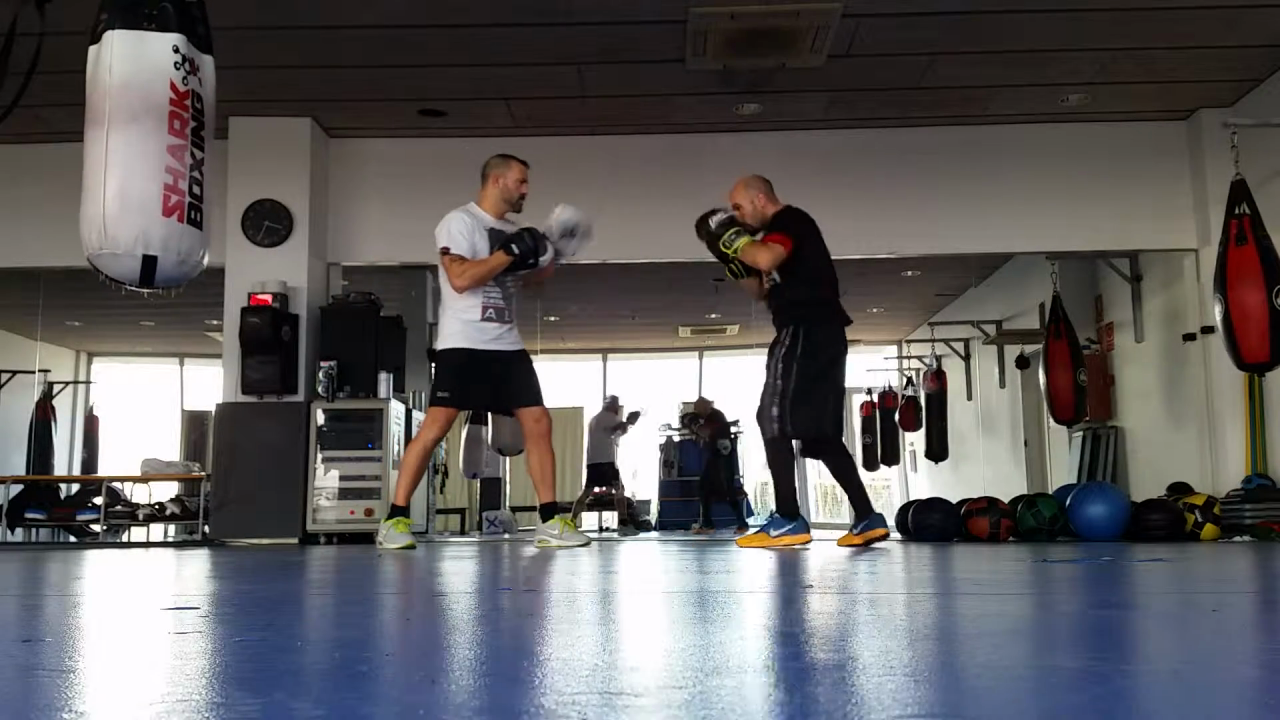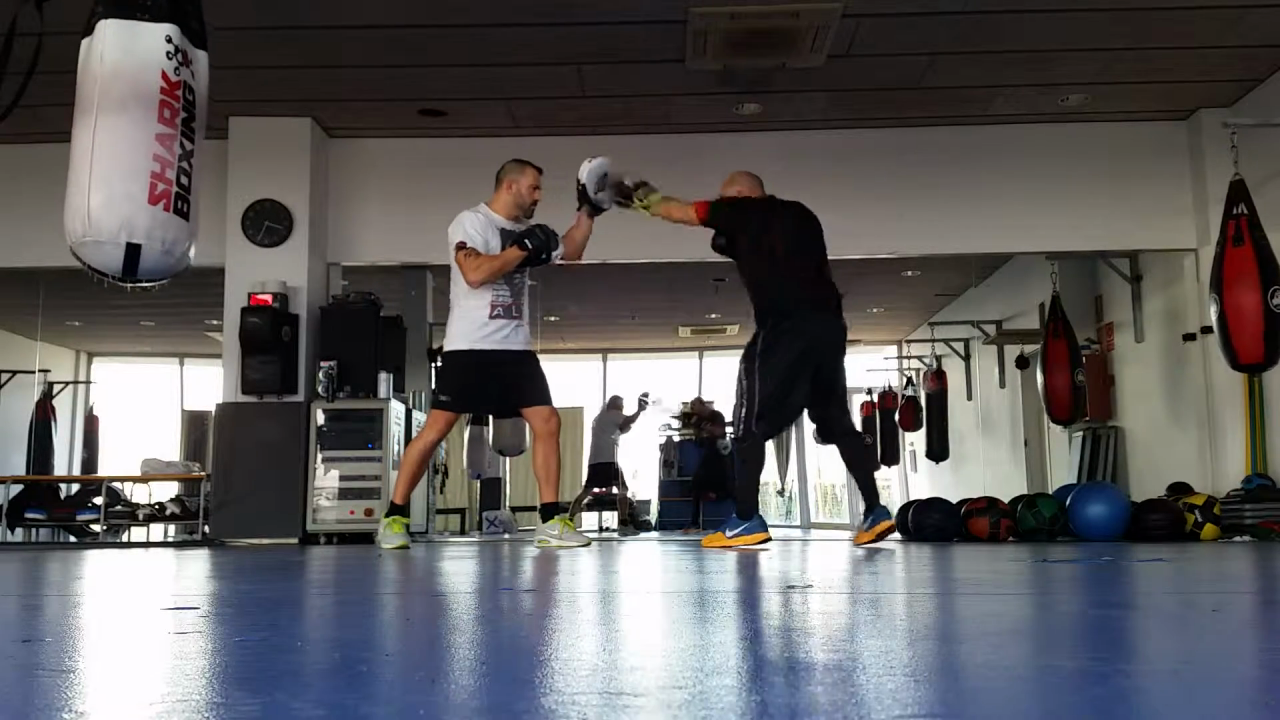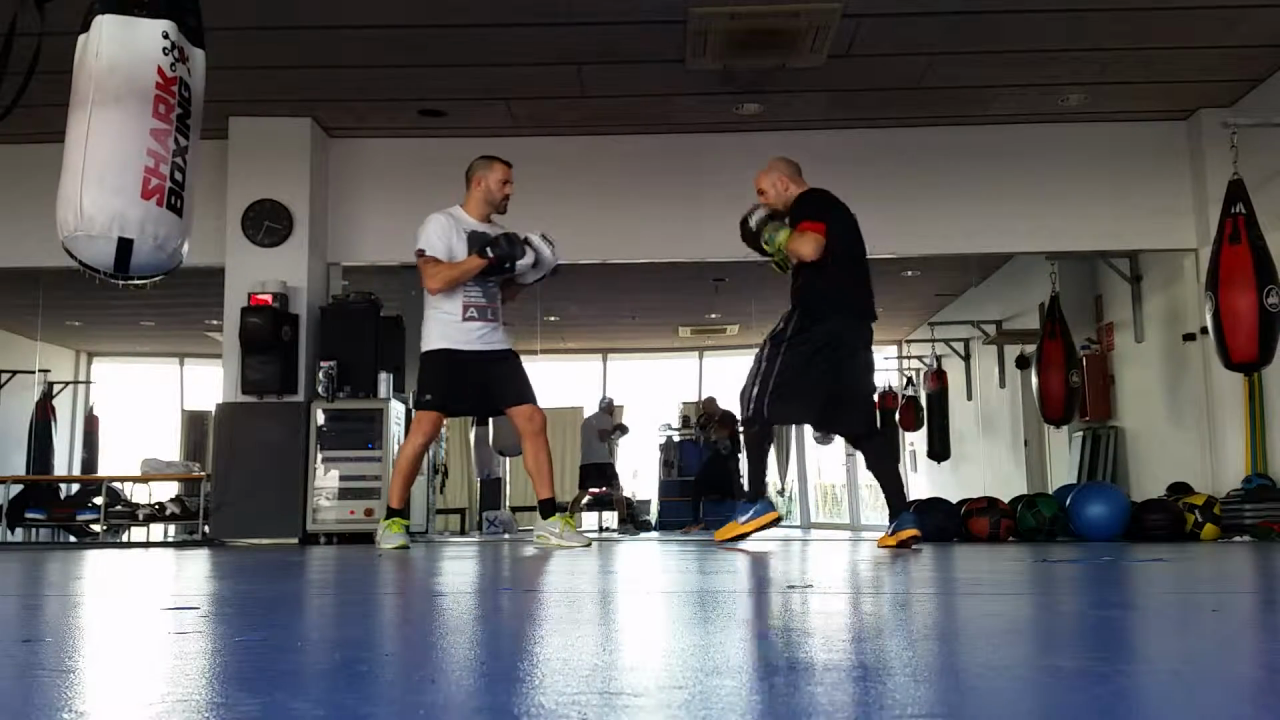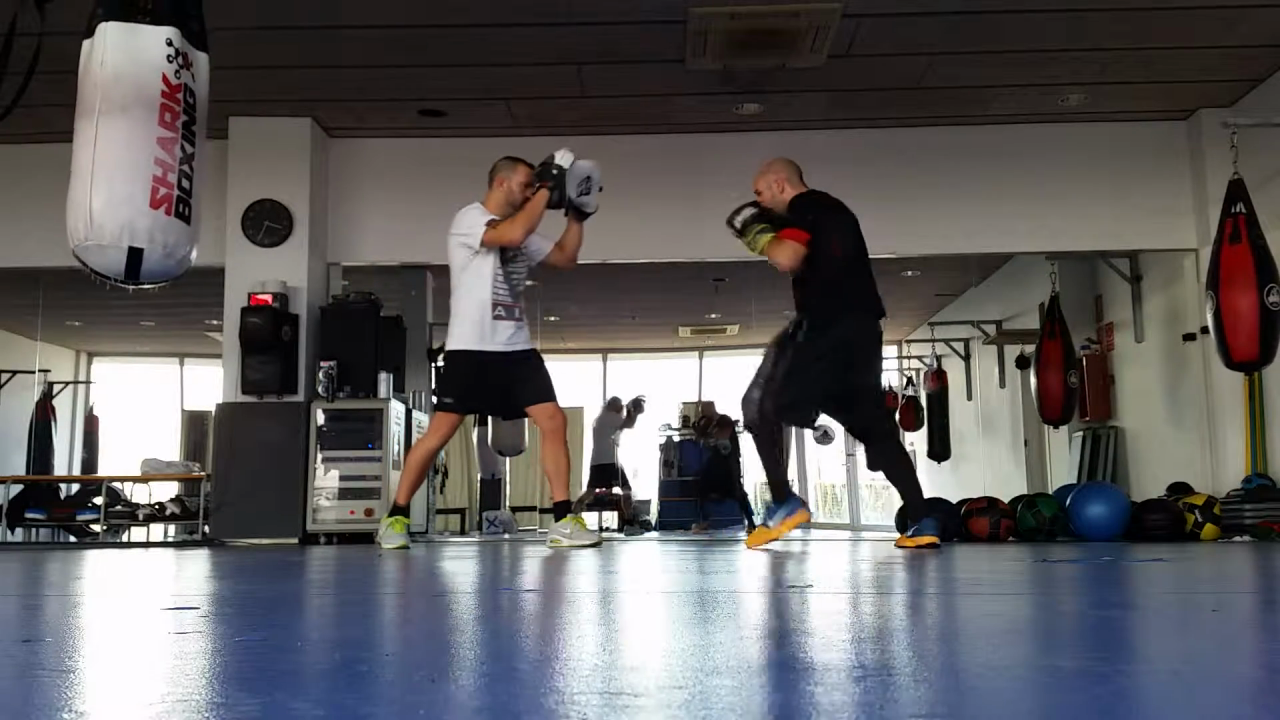
dt=0.4s
person 1, frame 1
left shoulder: (510, 231)
right shoulder: (459, 222)
left elbow: (535, 278)
right elbow: (460, 280)
left wrist: (551, 255)
right wrist: (509, 251)
left hip: (507, 346)
right hip: (462, 345)
left knee: (539, 423)
right knee: (436, 425)
left ankle: (550, 522)
right ankle: (395, 518)
person 1, frame 2
left shoulder: (522, 229)
right shoulder: (470, 221)
left elbow: (569, 252)
right elbow: (476, 274)
left wrist: (587, 211)
right wrist: (523, 247)
left hip: (515, 349)
right hip: (469, 347)
left knee: (547, 423)
right knee: (437, 428)
left ankle: (550, 522)
right ankle: (394, 516)
person 1, frame 3
left shoulder: (498, 235)
right shoulder: (441, 224)
right elbow: (434, 282)
left wrist: (518, 271)
right wrist: (485, 255)
left hip: (494, 348)
right hip: (446, 347)
left knee: (532, 421)
right knee: (424, 430)
left ankle: (550, 520)
right ankle: (393, 519)
person 1, frame 4
left shoulder: (520, 231)
right shoulder: (468, 219)
left elbow: (565, 258)
right elbow: (513, 234)
left wrist: (575, 213)
right wrist: (547, 189)
left hip: (517, 348)
right hip: (471, 347)
left knee: (553, 421)
right knee: (441, 430)
left ankle: (564, 521)
right ankle: (396, 517)
person 2, frame 1
left shoulder: (788, 219)
right shoulder: (790, 226)
left elbow: (764, 257)
right elbow: (759, 289)
left wrist: (729, 235)
right wrist: (731, 256)
left hip: (805, 332)
right hip: (823, 334)
left knee: (775, 420)
right knee: (822, 431)
left ankle: (788, 520)
right ankle: (867, 518)
person 2, frame 2
left shoulder: (744, 211)
right shoulder: (802, 215)
left elbow: (683, 213)
left wrist: (642, 196)
left hip: (784, 326)
right hip: (827, 324)
left knee: (752, 422)
right knee: (837, 420)
left ankle: (747, 520)
right ankle: (875, 510)
person 2, frame 3
left shoulder: (810, 203)
right shoulder: (831, 208)
left elbow: (809, 250)
left wrist: (771, 233)
right wrist: (774, 247)
left hip: (815, 320)
right hip: (853, 324)
left knee: (758, 403)
right knee: (861, 424)
left ankle: (756, 502)
right ankle: (902, 517)
person 2, frame 4
left shoulder: (803, 206)
right shoulder: (836, 209)
left elbow: (787, 259)
left wrist: (754, 228)
right wrist: (771, 227)
left hip: (822, 323)
right hip: (862, 325)
left knee: (761, 407)
right knee: (875, 426)
left ankle: (785, 503)
right ankle: (922, 523)
